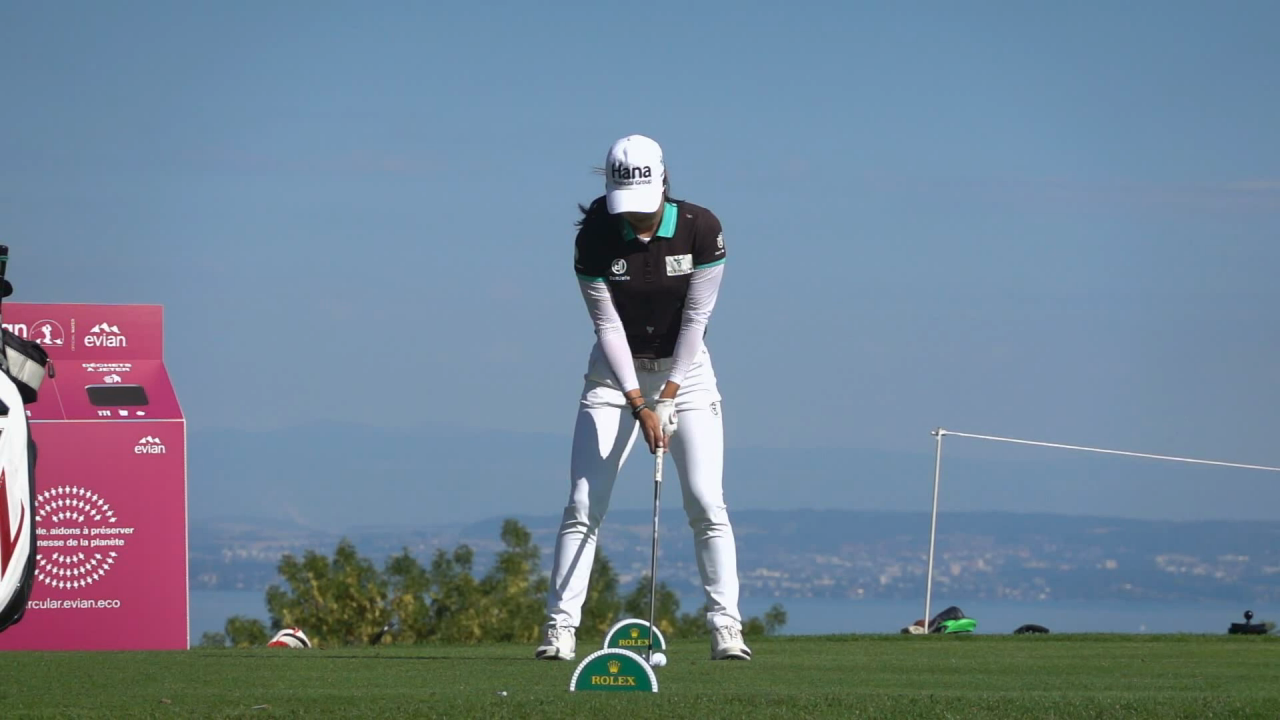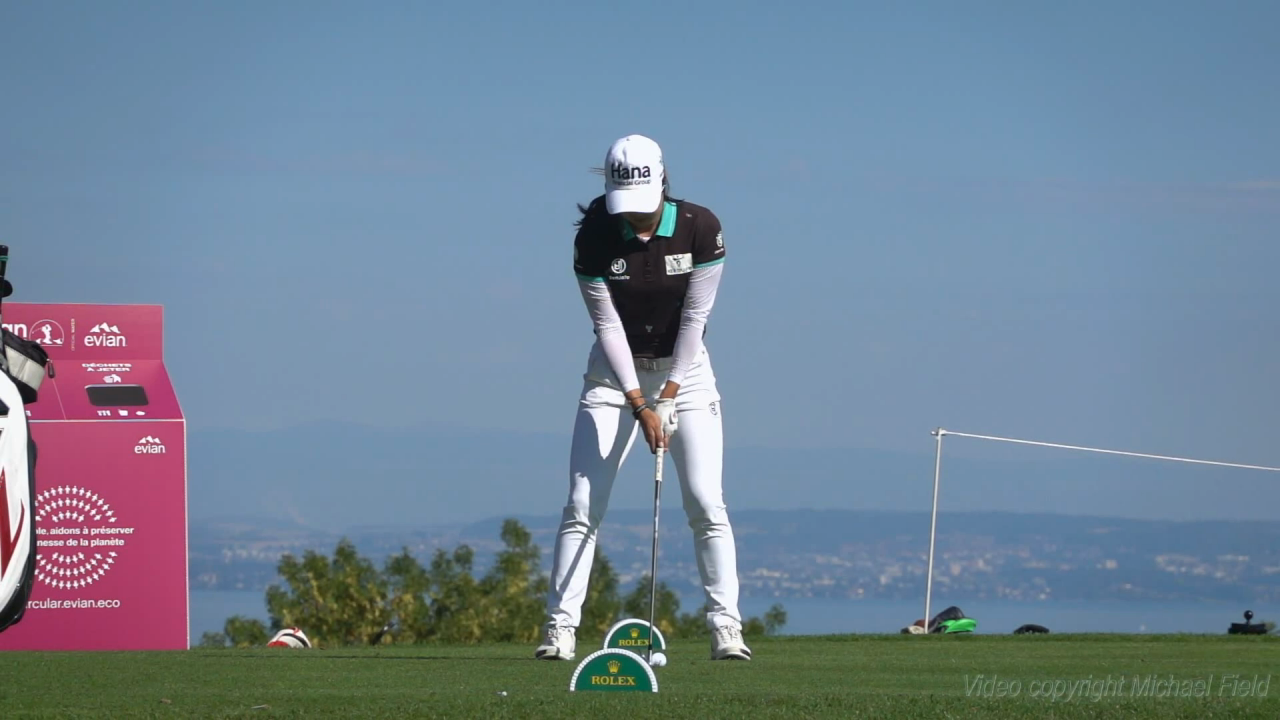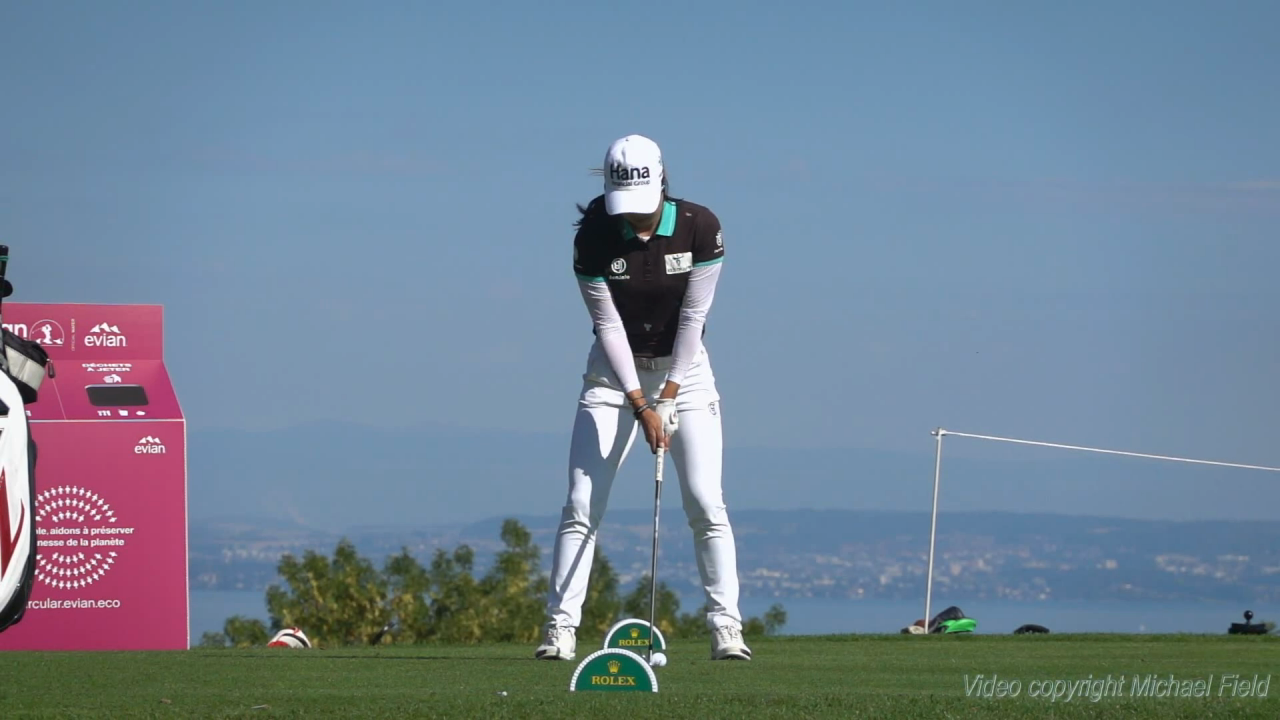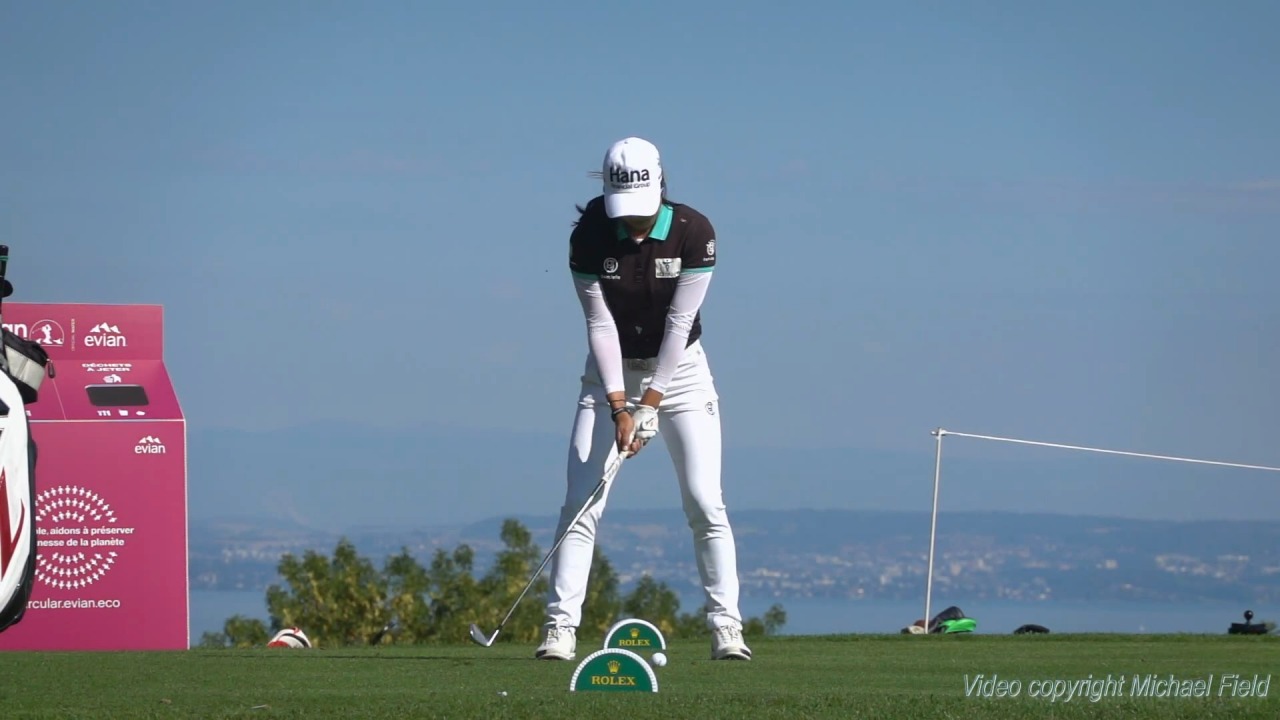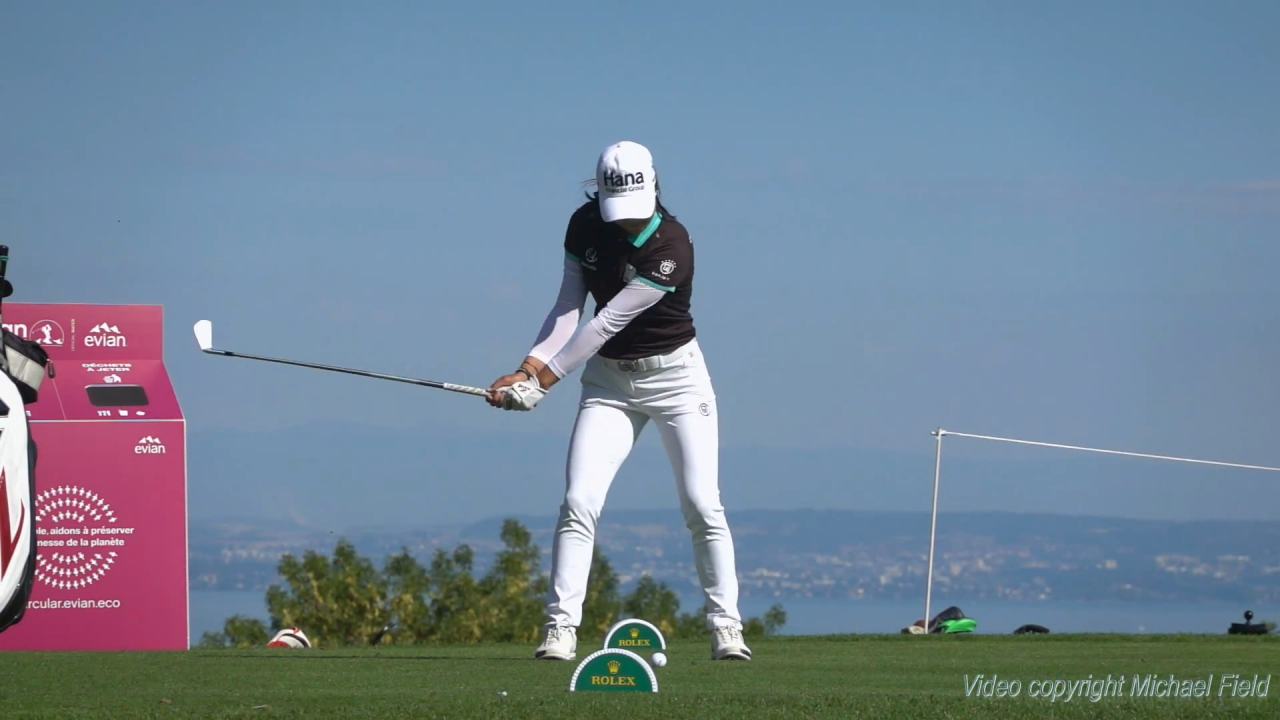
dt=0.7s
person 1, frame 1
left shoulder: (701, 227)
right shoulder: (595, 237)
left elbow: (696, 318)
right elbow: (609, 326)
left wrist: (667, 397)
right wrist: (638, 404)
left hip: (685, 370)
right hip: (616, 371)
left knee: (706, 501)
right knee: (584, 502)
left ankle: (726, 626)
right ankle: (560, 625)
person 1, frame 2
left shoulder: (700, 227)
right shoulder: (594, 237)
left elbow: (695, 317)
right elbow: (608, 325)
left wrist: (667, 396)
right wrist: (638, 404)
left hip: (685, 370)
right hip: (615, 371)
left knee: (705, 500)
right knee: (583, 501)
left ankle: (726, 627)
right ankle: (560, 626)
person 1, frame 3
left shoulder: (700, 226)
right shoulder: (593, 237)
left elbow: (694, 317)
right elbow: (609, 325)
left wrist: (668, 397)
right wrist: (640, 405)
left hip: (684, 370)
right hip: (614, 372)
left knee: (705, 500)
right knee: (582, 501)
left ankle: (726, 627)
right ankle: (560, 625)
person 1, frame 4
left shoulder: (693, 231)
right shoulder: (588, 236)
left elbow: (679, 322)
right elbow: (600, 325)
left wrist: (651, 403)
right wrist: (619, 408)
left hip: (679, 371)
right hip: (611, 372)
left knee: (704, 502)
right knee: (581, 501)
left ankle: (726, 626)
right ankle: (560, 626)
person 1, frame 5
left shoulder: (672, 246)
right shoulder: (584, 224)
left elbow: (608, 322)
right elbow: (568, 308)
left wrist: (543, 376)
right wrist: (527, 365)
left hip: (675, 376)
right hip: (608, 378)
left knee: (701, 504)
right knee: (578, 502)
left ankle: (727, 626)
right ankle: (561, 627)
